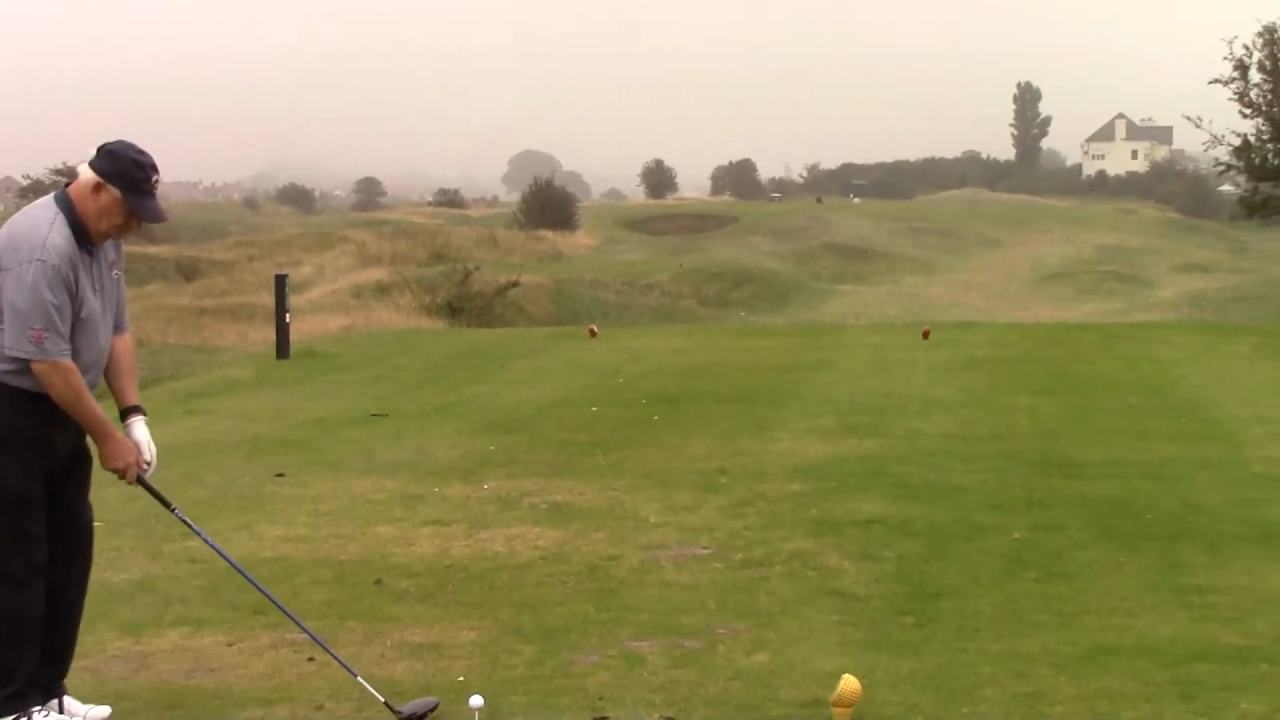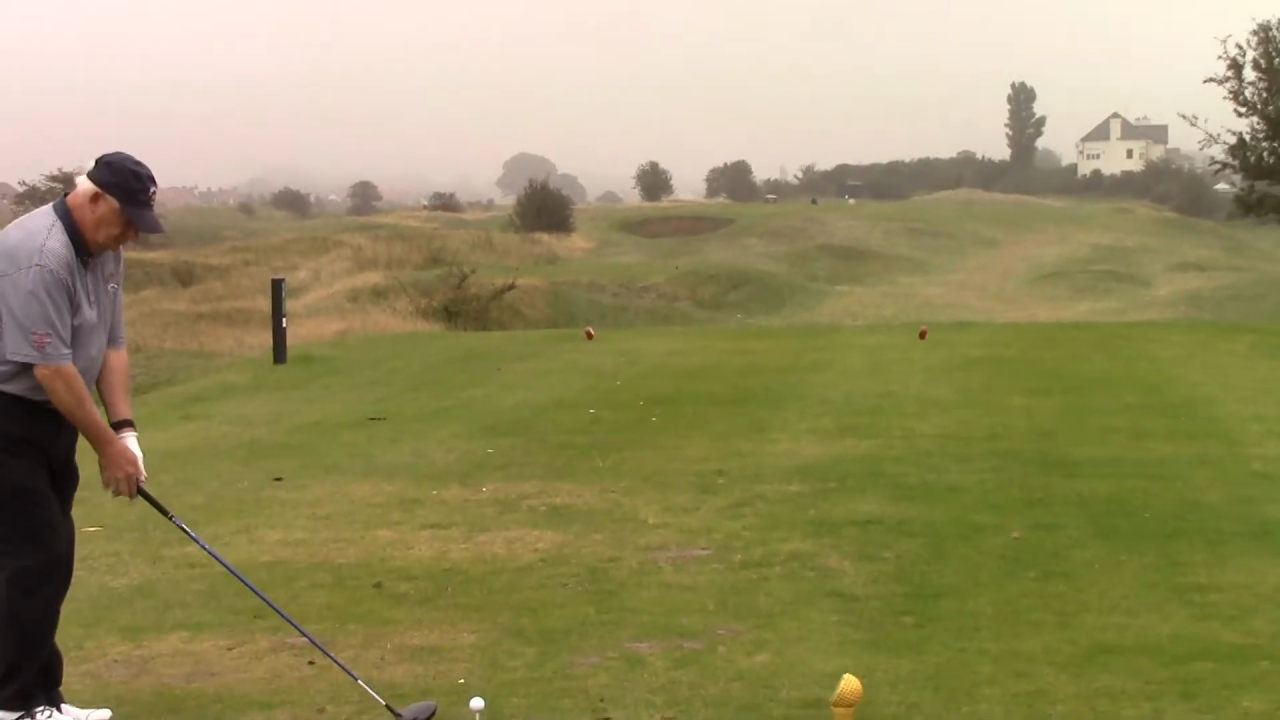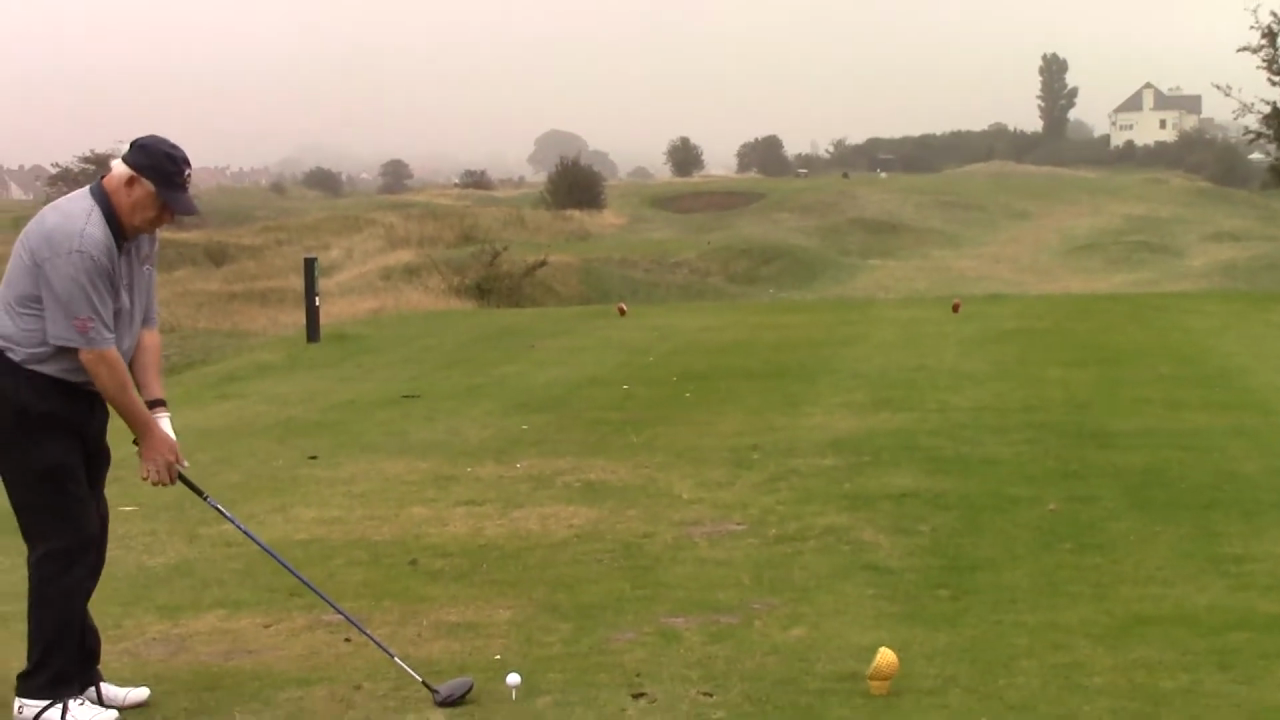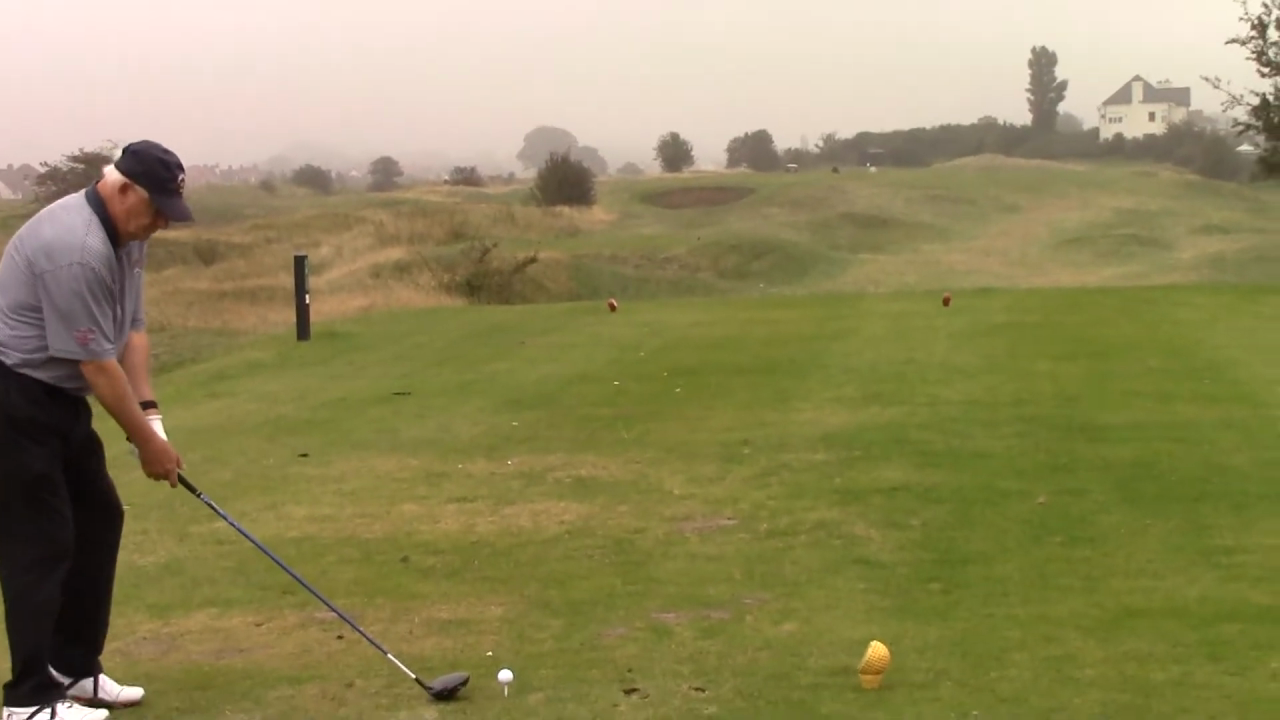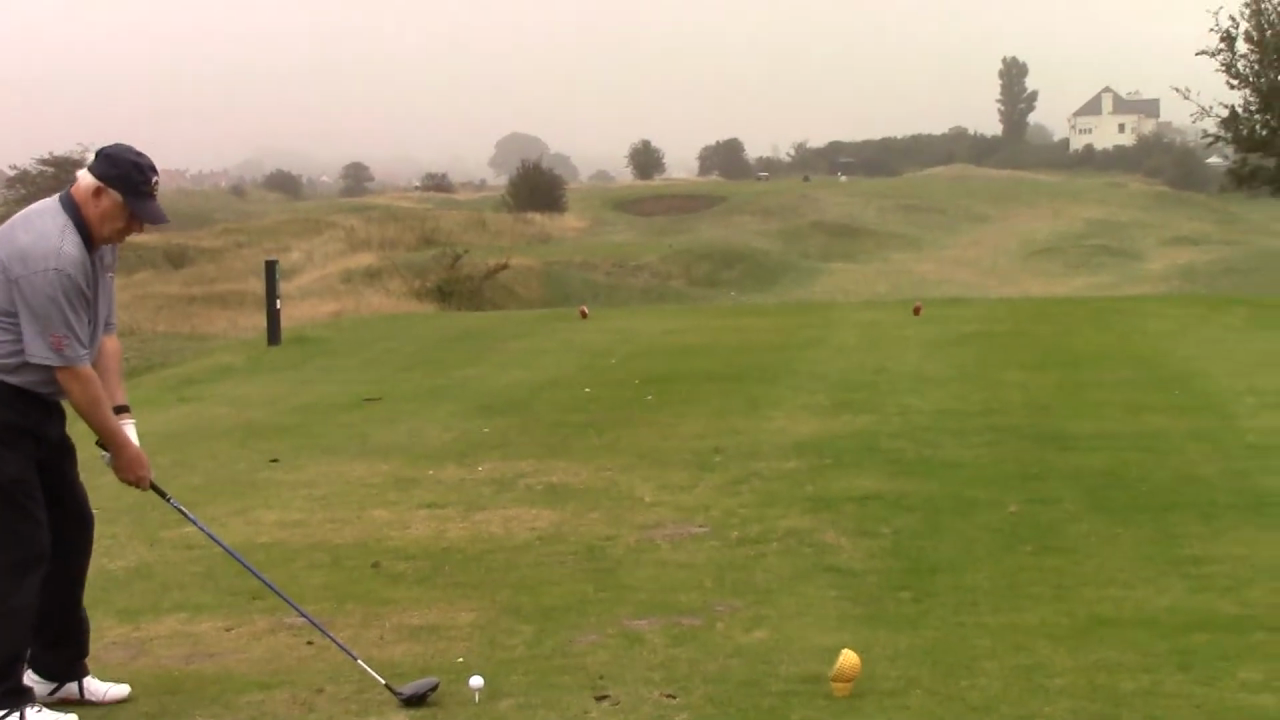
dt=0.2s
person 1, frame 1
left shoulder: (104, 240)
left elbow: (115, 333)
right elbow: (48, 361)
left wrist: (135, 418)
right wrist: (107, 436)
left hip: (55, 412)
left knee: (70, 547)
person 1, frame 2
left shoulder: (104, 251)
left elbow: (111, 346)
right elbow: (51, 369)
left wrist: (125, 431)
right wrist: (106, 447)
left hip: (46, 418)
left knee: (51, 558)
person 1, frame 3
left shoulder: (137, 233)
right shoulder: (76, 240)
left elbow: (144, 328)
right elbow: (97, 352)
left wrist: (159, 414)
right wrist: (145, 435)
left hip: (76, 397)
left knee: (84, 537)
right knee: (67, 538)
person 1, frame 4
left shoulder: (125, 235)
right shoulder: (76, 250)
left elbow: (131, 331)
right elbow: (98, 364)
left wrist: (151, 417)
right wrist: (146, 442)
left hip: (56, 397)
left knee: (98, 522)
left ankle: (73, 666)
person 1, frame 5
left shoulder: (95, 237)
right shoulder: (51, 254)
left elbow: (103, 336)
right elbow: (72, 369)
left wrist: (124, 421)
right wrist: (120, 448)
left knee: (69, 530)
left ankle: (56, 669)
